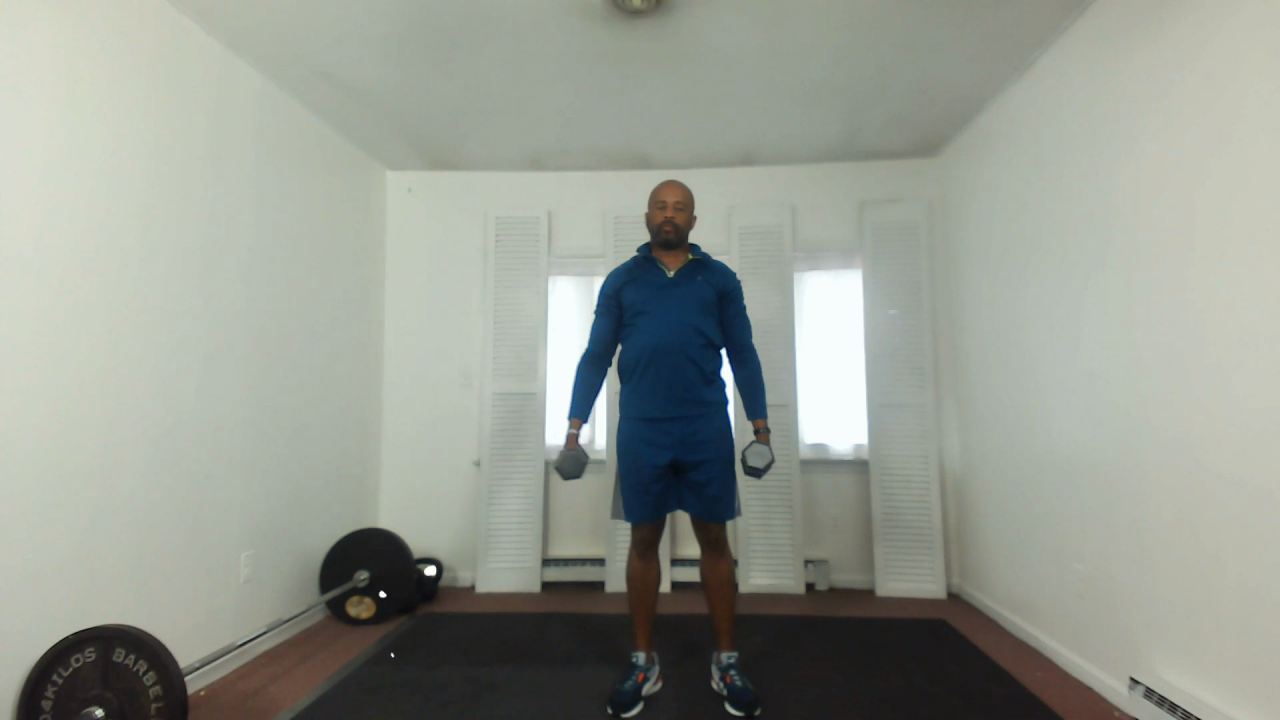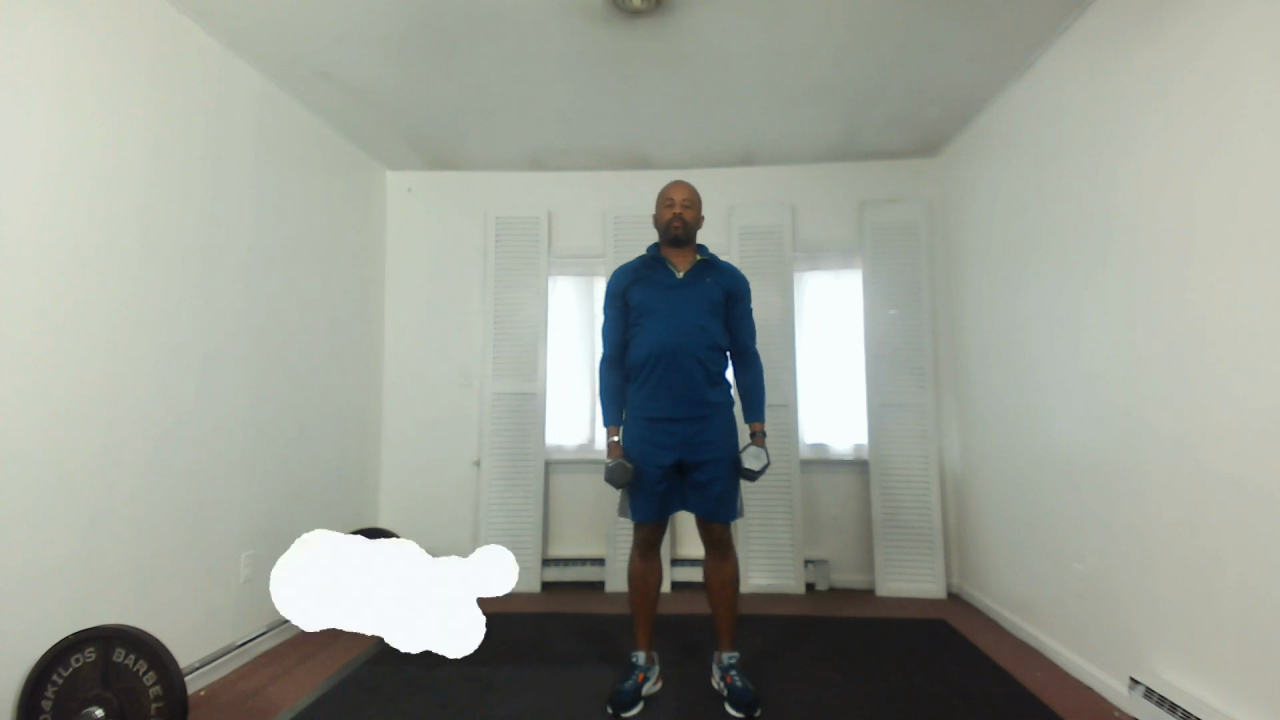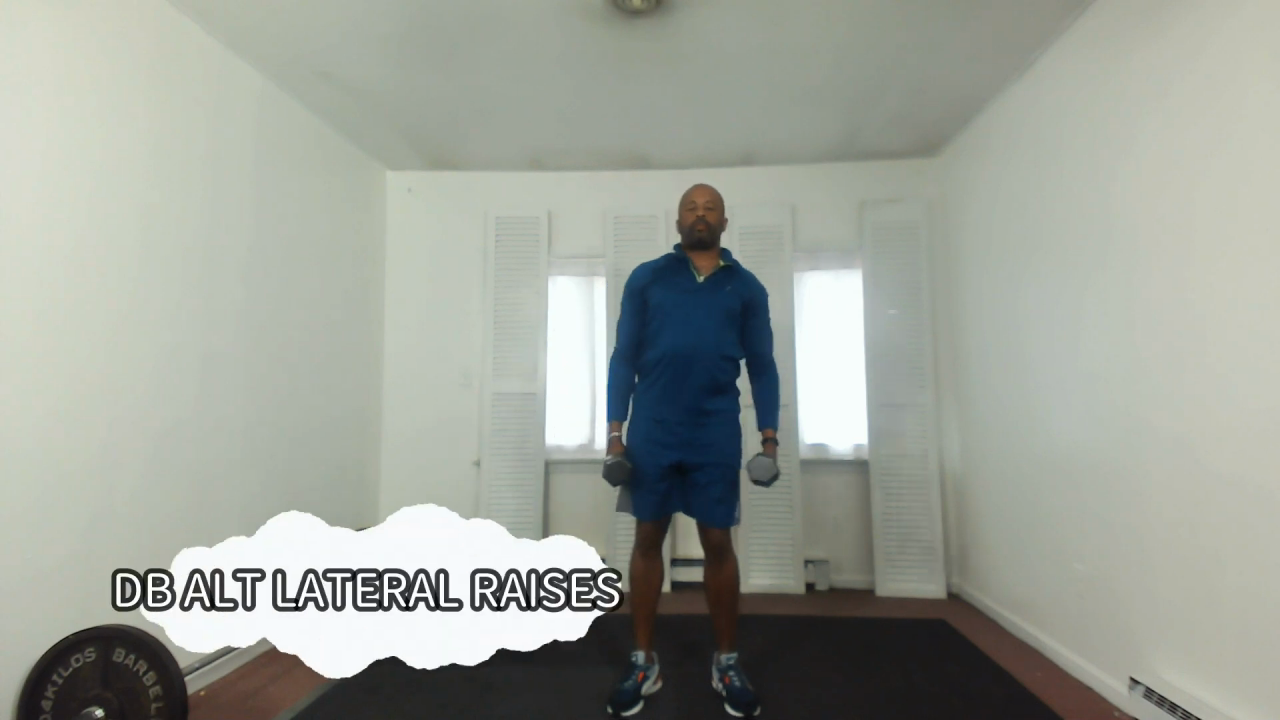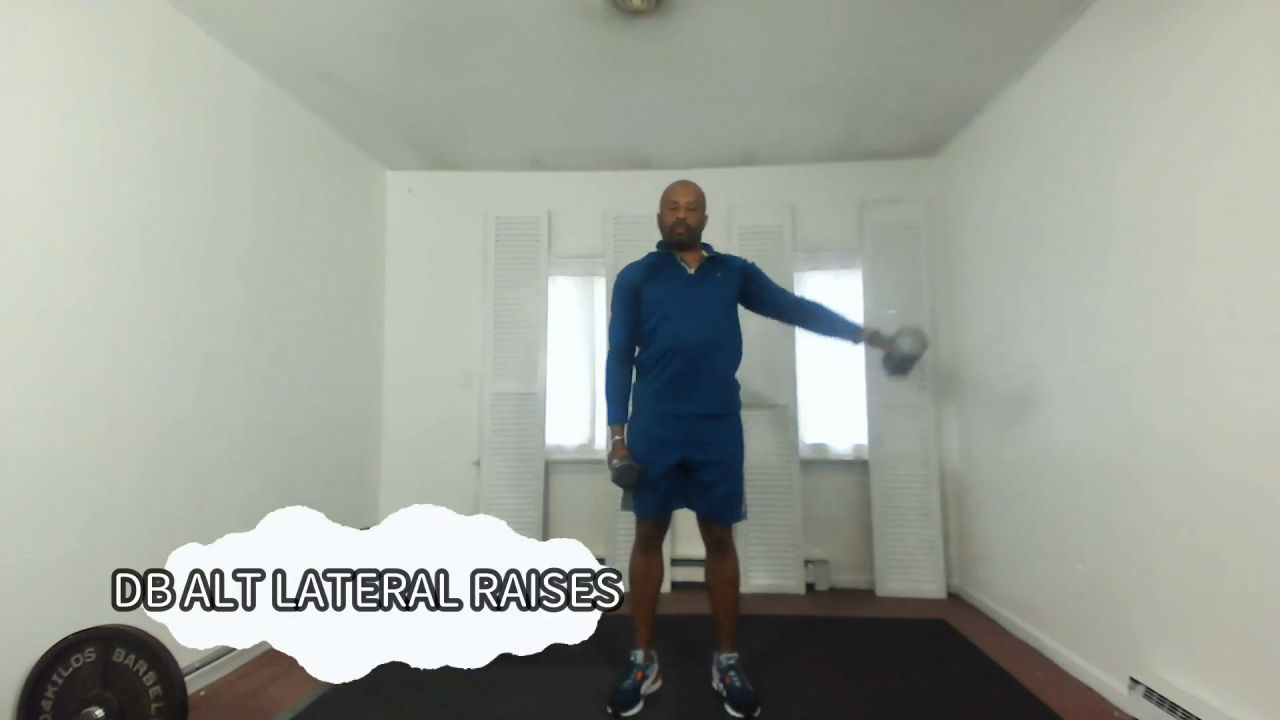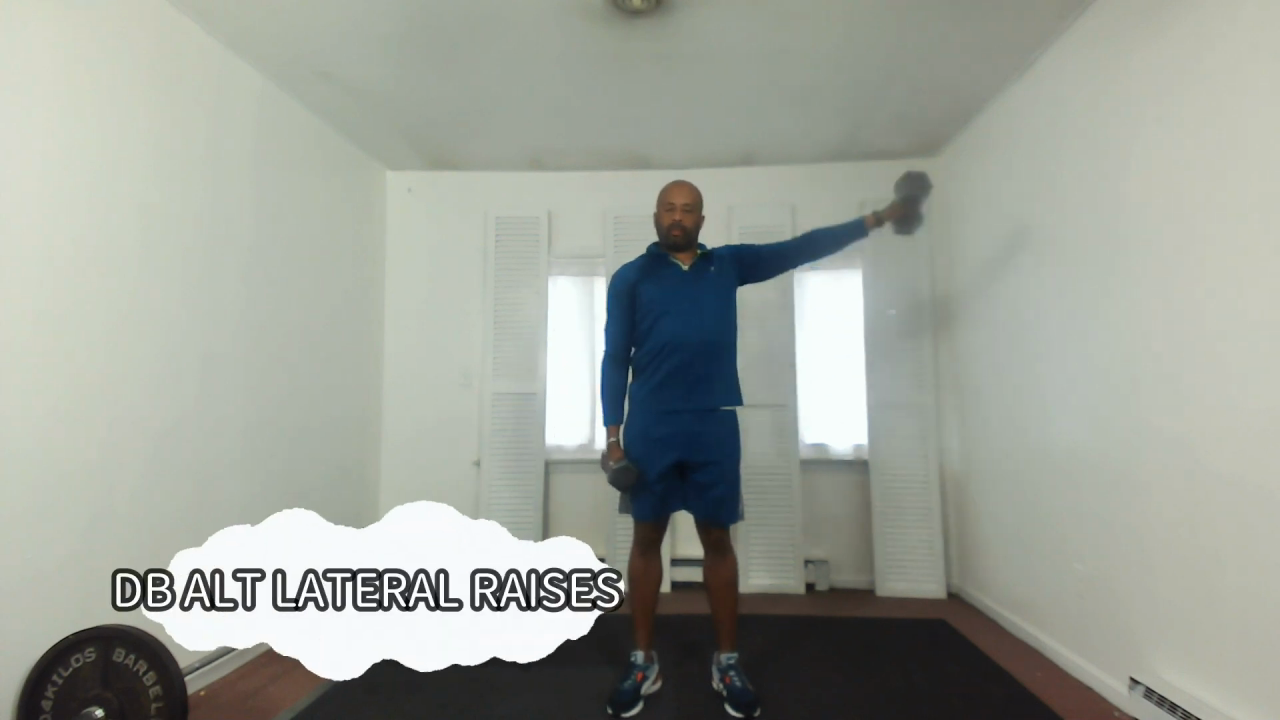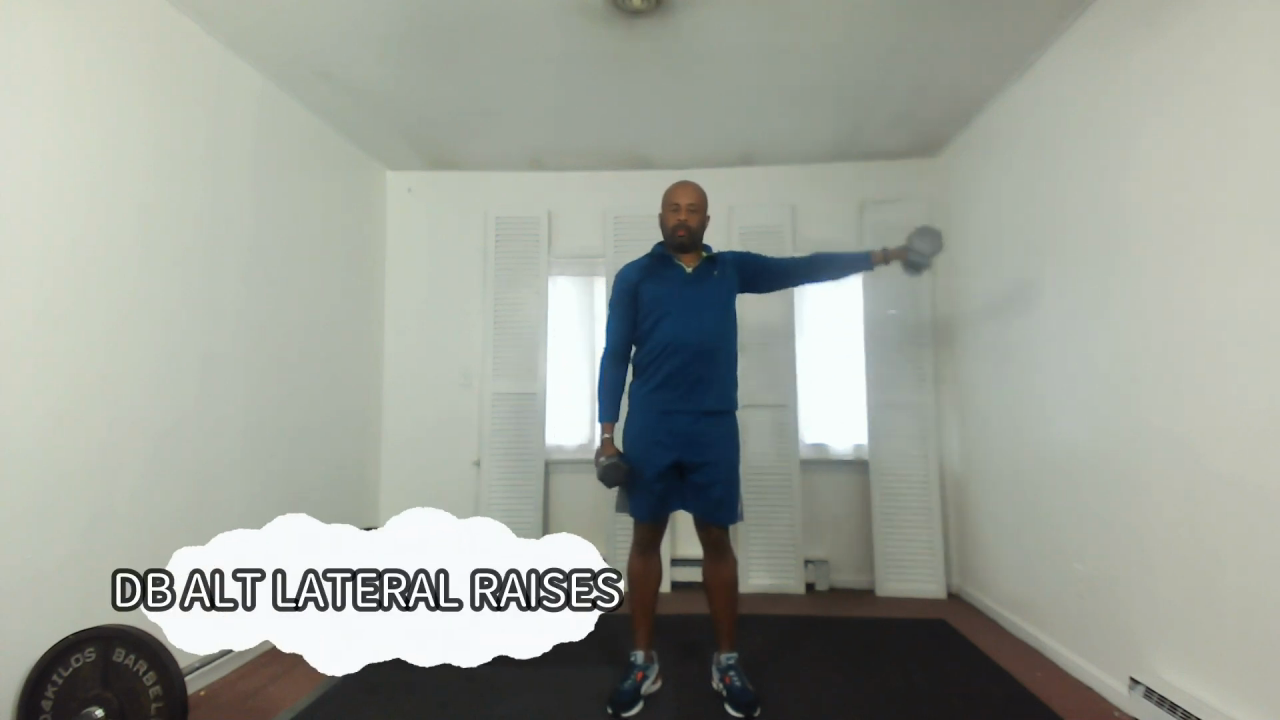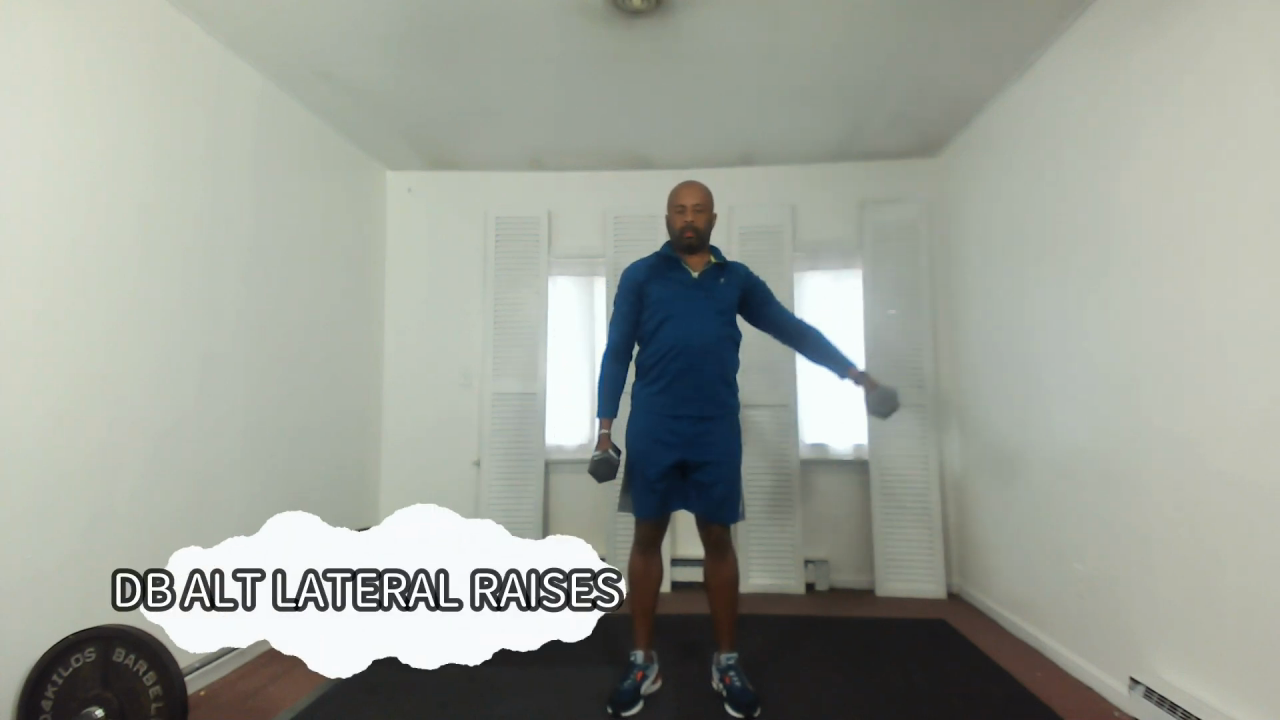
dt=0.4s
person 1, frame 1
left shoulder: (720, 278)
right shoulder: (622, 280)
left elbow: (743, 354)
right elbow: (597, 355)
left wrist: (760, 424)
right wrist: (574, 425)
left hip: (707, 429)
right hip: (642, 430)
left knee: (714, 540)
right knee: (644, 541)
left ankle: (726, 663)
right ankle: (643, 663)
person 1, frame 2
left shoulder: (728, 280)
right shoulder: (626, 279)
left elbow: (746, 357)
right elbow: (612, 360)
left wrist: (757, 427)
right wrist: (613, 433)
left hip: (712, 429)
right hip: (647, 430)
left knee: (718, 540)
right knee: (646, 540)
left ankle: (727, 662)
right ankle: (643, 663)
person 1, frame 3
left shoulder: (747, 287)
right shoulder: (647, 278)
left elbow: (762, 366)
right elbow: (625, 356)
left wrist: (769, 434)
right wrist: (615, 429)
left hip: (717, 434)
right hip: (653, 430)
left knee: (718, 544)
right knee: (648, 540)
left ankle: (727, 663)
right ankle: (643, 663)
person 1, frame 4
left shoulder: (735, 272)
right shoulder: (636, 277)
left elbow: (793, 307)
right elbow: (619, 357)
left wrist: (860, 334)
right wrist: (618, 432)
left hip: (718, 427)
right hip: (653, 428)
left knee: (719, 540)
right knee: (648, 536)
left ankle: (727, 663)
right ankle: (642, 661)
person 1, frame 5
left shoulder: (729, 264)
right shoulder: (629, 278)
left elbow: (798, 249)
right elbow: (615, 359)
left wrist: (874, 220)
right wrist: (612, 435)
left hip: (714, 426)
right hip: (649, 428)
left knee: (717, 540)
right knee: (646, 539)
left ankle: (727, 662)
right ankle: (643, 663)
person 1, frame 6
left shoulder: (732, 269)
right shoulder: (634, 276)
left elbow: (804, 267)
right elbow: (615, 355)
left wrist: (879, 255)
right wrist: (607, 432)
left hip: (714, 427)
right hip: (649, 428)
left knee: (717, 541)
right knee: (646, 539)
left ankle: (727, 662)
right ankle: (643, 662)
person 1, frame 7
left shoulder: (735, 278)
right shoulder: (640, 276)
left elbow: (790, 328)
right elbow: (617, 352)
left wrist: (850, 370)
right wrist: (604, 425)
left hip: (717, 430)
right hip: (652, 428)
left knee: (718, 540)
right knee: (647, 537)
left ankle: (727, 663)
right ankle: (642, 662)
